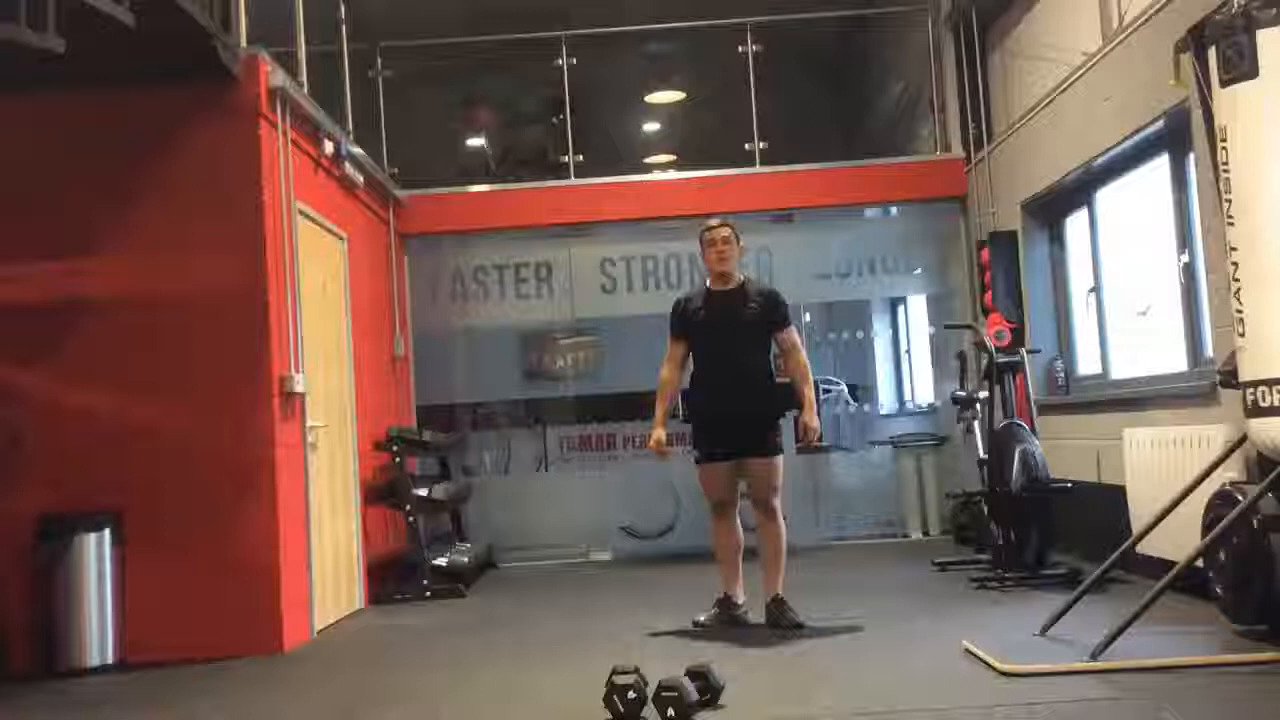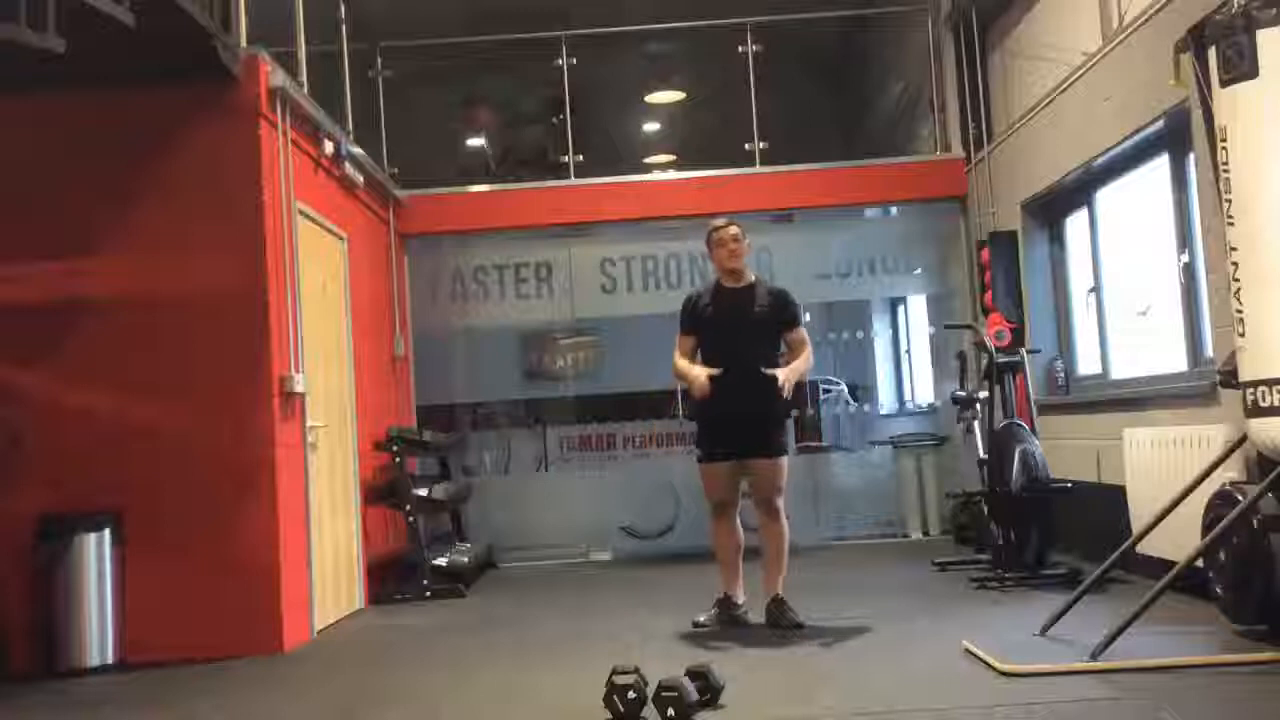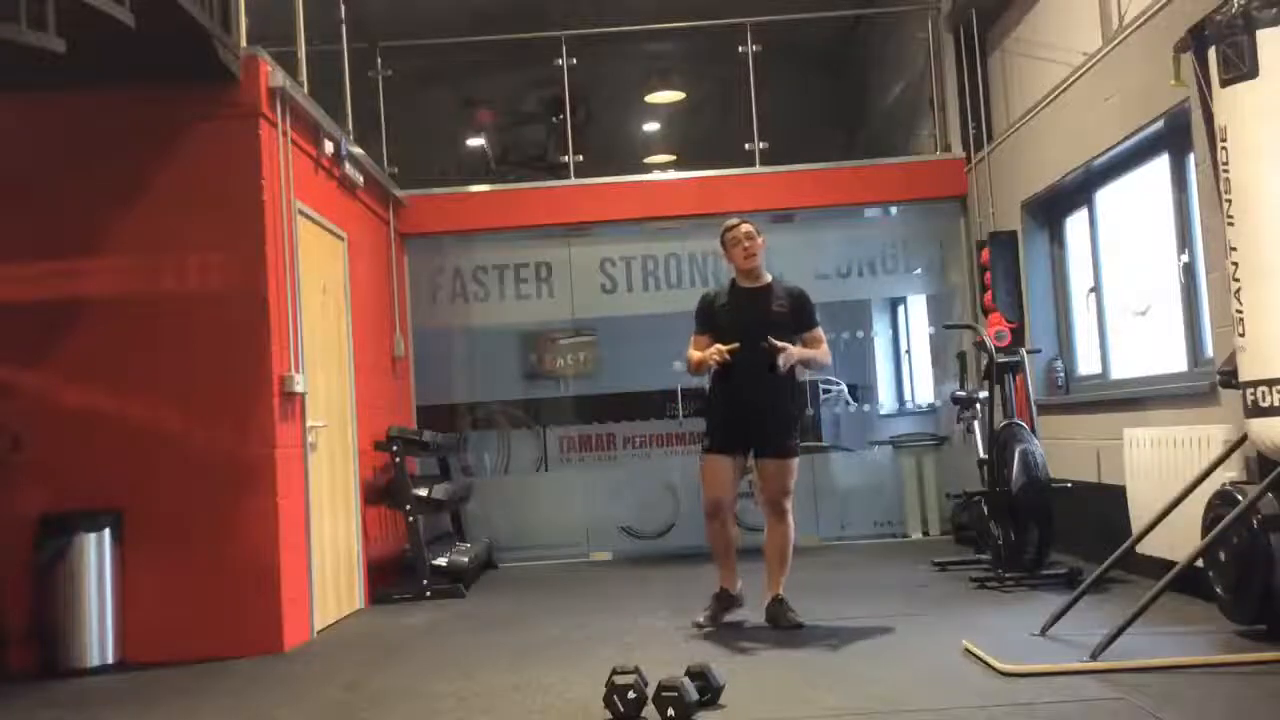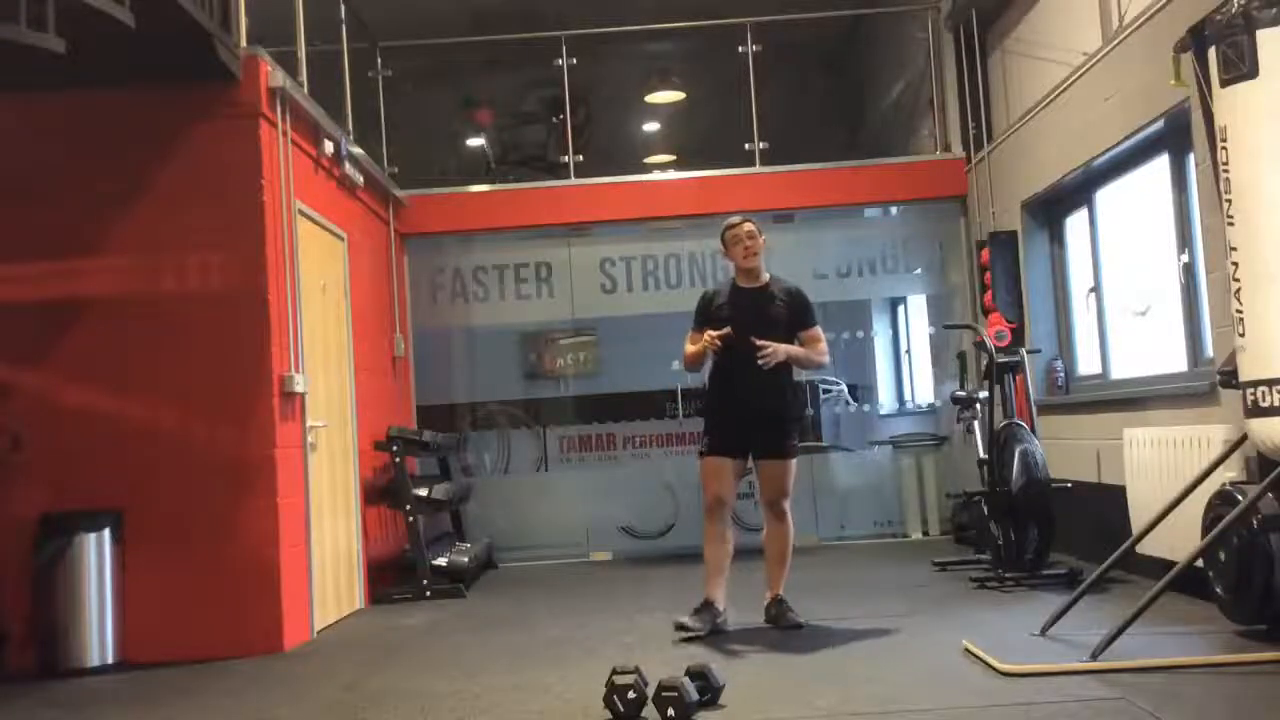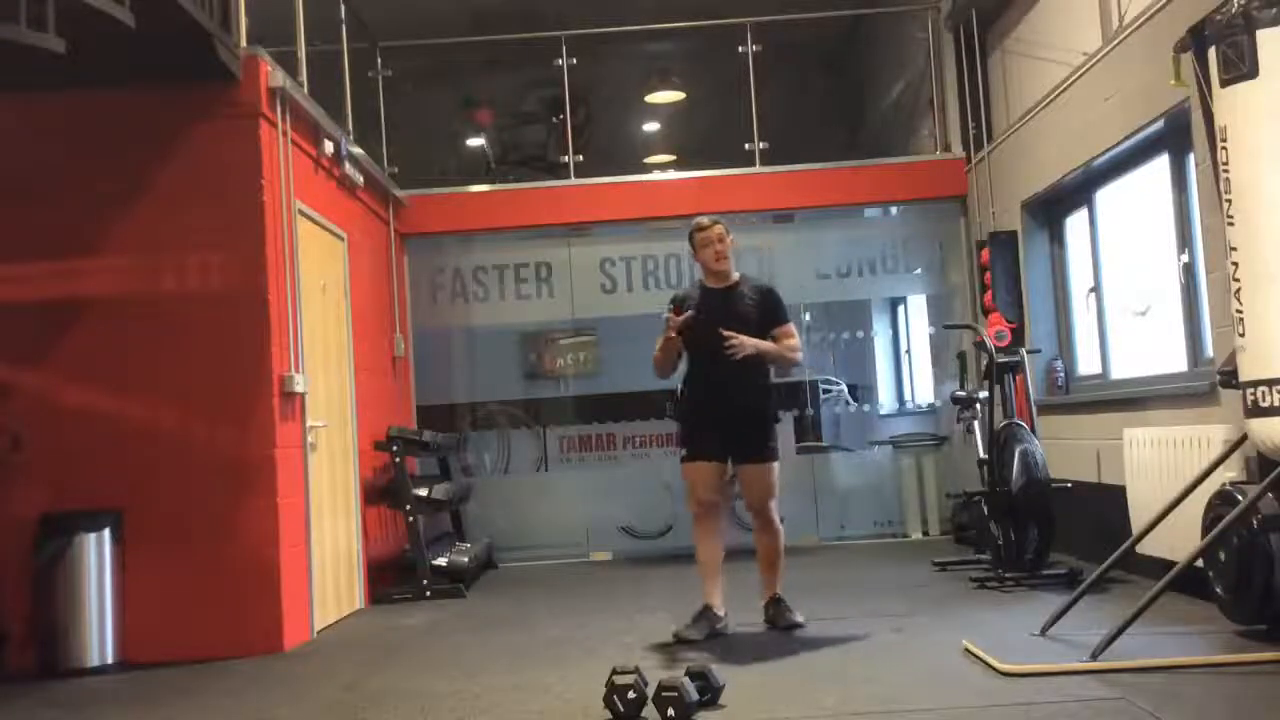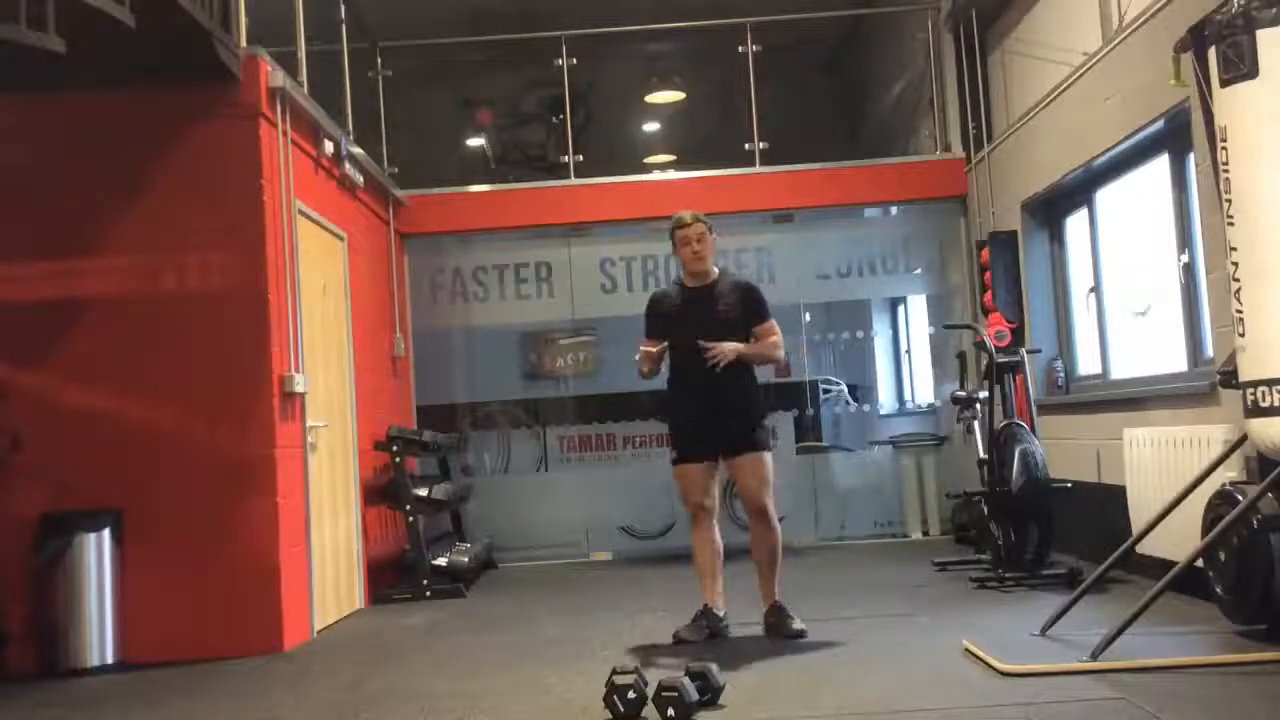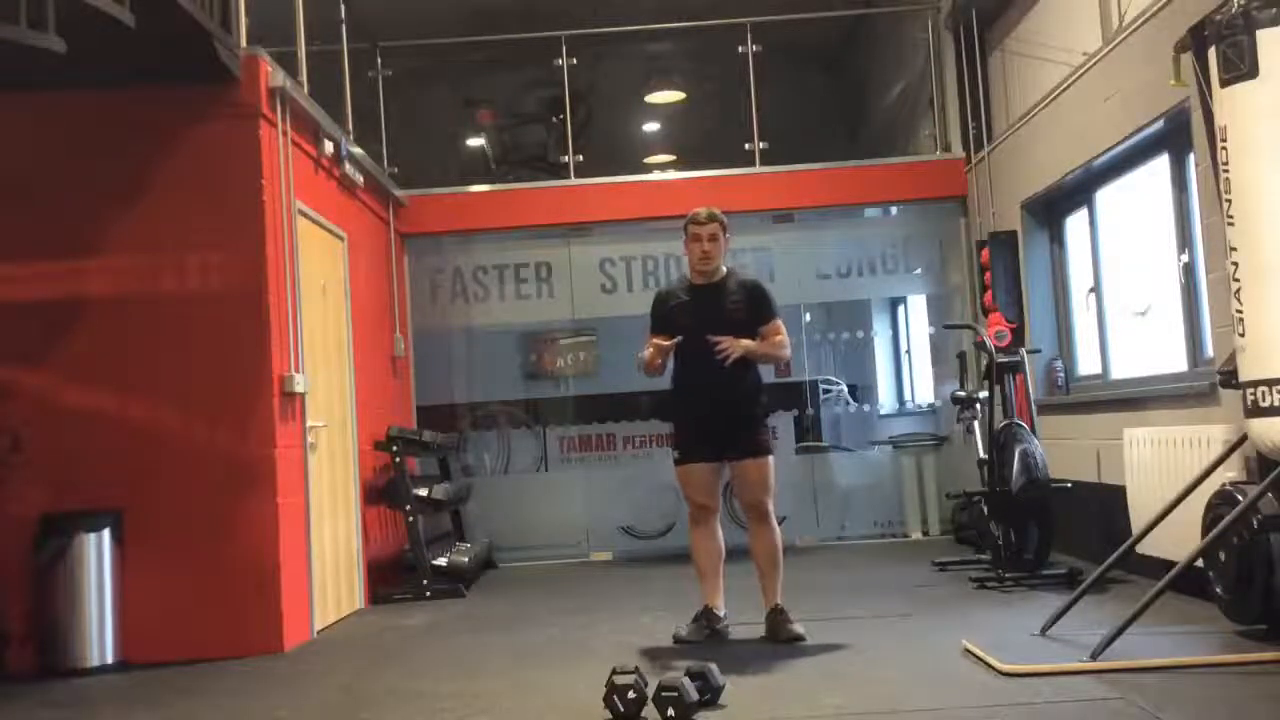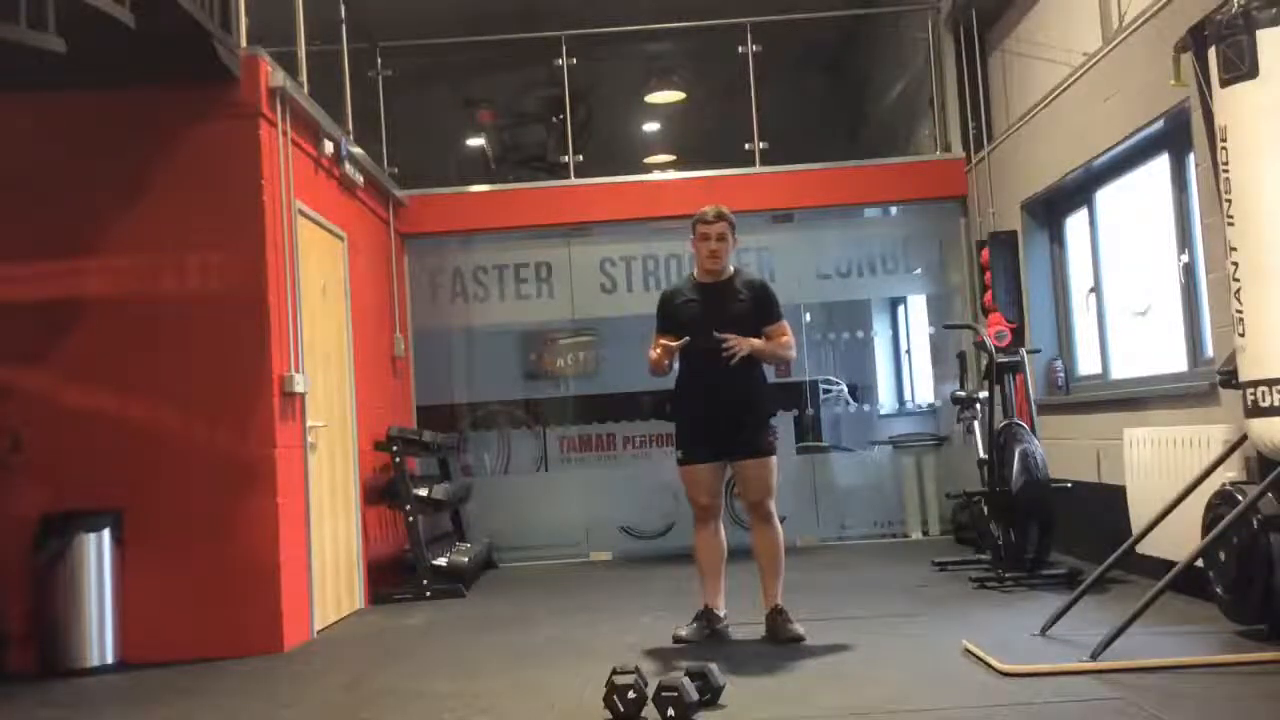
dt=0.4s
person 1, frame 1
left shoulder: (766, 298)
right shoulder: (687, 306)
left elbow: (793, 353)
right elbow: (673, 365)
left wrist: (809, 405)
right wrist: (660, 421)
left hip: (760, 419)
right hip: (710, 422)
left knee: (768, 507)
right knee: (722, 509)
left ankle: (775, 600)
right ankle: (731, 600)
person 1, frame 2
left shoulder: (776, 297)
right shoulder: (697, 303)
left elbow: (804, 351)
right elbow: (680, 358)
left wrist: (791, 370)
right wrist: (691, 371)
left hip: (765, 417)
right hip: (716, 420)
left knee: (771, 506)
right knee: (722, 509)
left ankle: (775, 599)
right ankle: (732, 600)
person 1, frame 3
left shoulder: (793, 297)
right shoulder: (713, 302)
left elbow: (823, 354)
right elbow: (692, 360)
left wrist: (799, 353)
right wrist: (708, 356)
left hip: (778, 417)
right hip: (725, 418)
left knee: (778, 506)
right knee: (716, 507)
left ankle: (775, 599)
right ankle: (728, 590)
person 1, frame 4
left shoulder: (791, 296)
right shoulder: (713, 300)
left elbow: (821, 354)
right elbow: (690, 362)
left wrist: (787, 350)
right wrist: (703, 347)
left hip: (776, 416)
right hip: (724, 418)
left knee: (777, 507)
right knee: (716, 506)
left ankle: (775, 600)
right ankle: (714, 604)
person 1, frame 5
left shoulder: (762, 295)
right shoulder: (683, 303)
left elbow: (794, 352)
right elbow: (663, 369)
left wrist: (758, 345)
right wrist: (668, 339)
left hip: (754, 418)
right hip: (701, 421)
left knee: (765, 511)
right knee: (706, 511)
left ankle: (773, 599)
right ankle: (713, 609)
person 1, frame 6
left shoulder: (742, 291)
right shoulder: (662, 302)
left elbow: (776, 348)
right elbow: (650, 364)
left wrist: (738, 348)
right wrist: (645, 362)
left hip: (742, 416)
right hip: (689, 422)
left knee: (761, 508)
right knee: (701, 512)
left ankle: (774, 607)
right ankle: (713, 611)
person 1, frame 7
left shoulder: (750, 290)
right shoulder: (668, 299)
left elbow: (783, 348)
right elbow: (652, 366)
left wrist: (746, 346)
right wrist: (654, 356)
left hip: (745, 417)
right hip: (693, 421)
left knee: (760, 510)
right knee: (702, 512)
left ankle: (775, 611)
right ankle: (713, 612)
person 1, frame 8
left shoulder: (755, 290)
right shoulder: (674, 298)
left elbow: (788, 348)
right elbow: (657, 363)
left wrist: (753, 345)
right wrist: (661, 356)
left hip: (749, 417)
right hip: (696, 421)
left knee: (762, 509)
right knee: (705, 512)
left ankle: (775, 610)
right ankle: (713, 612)
